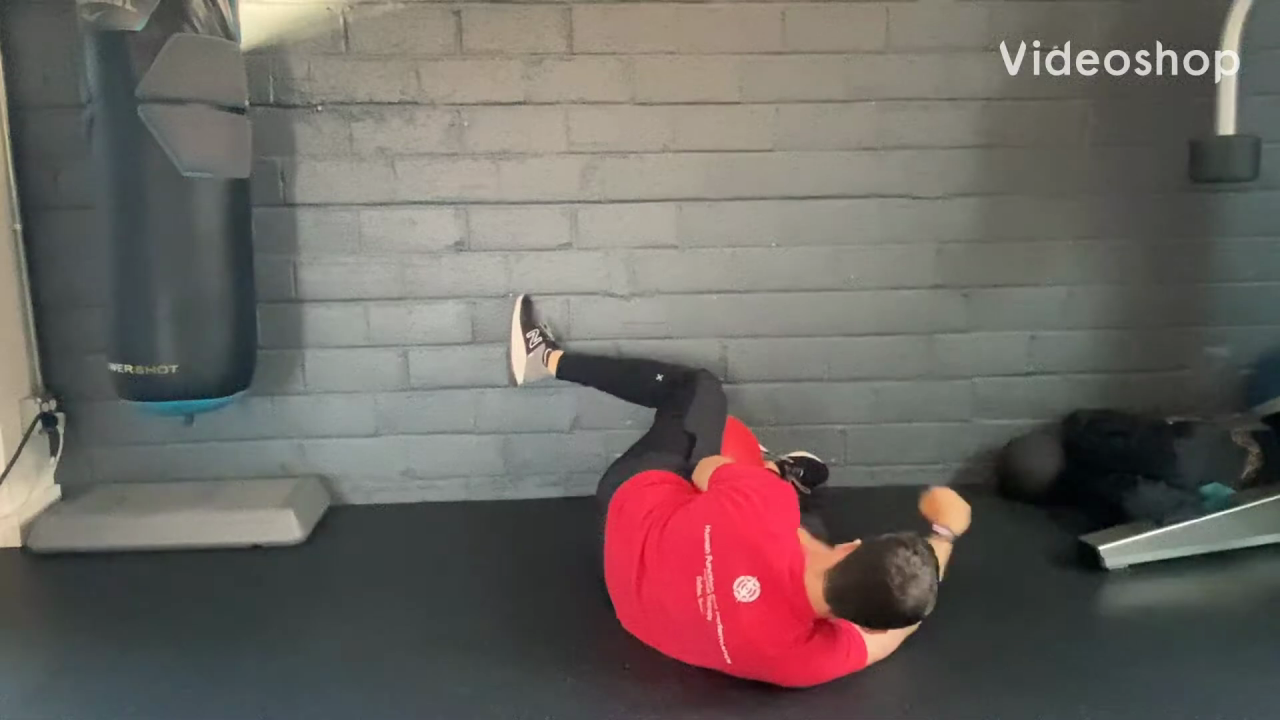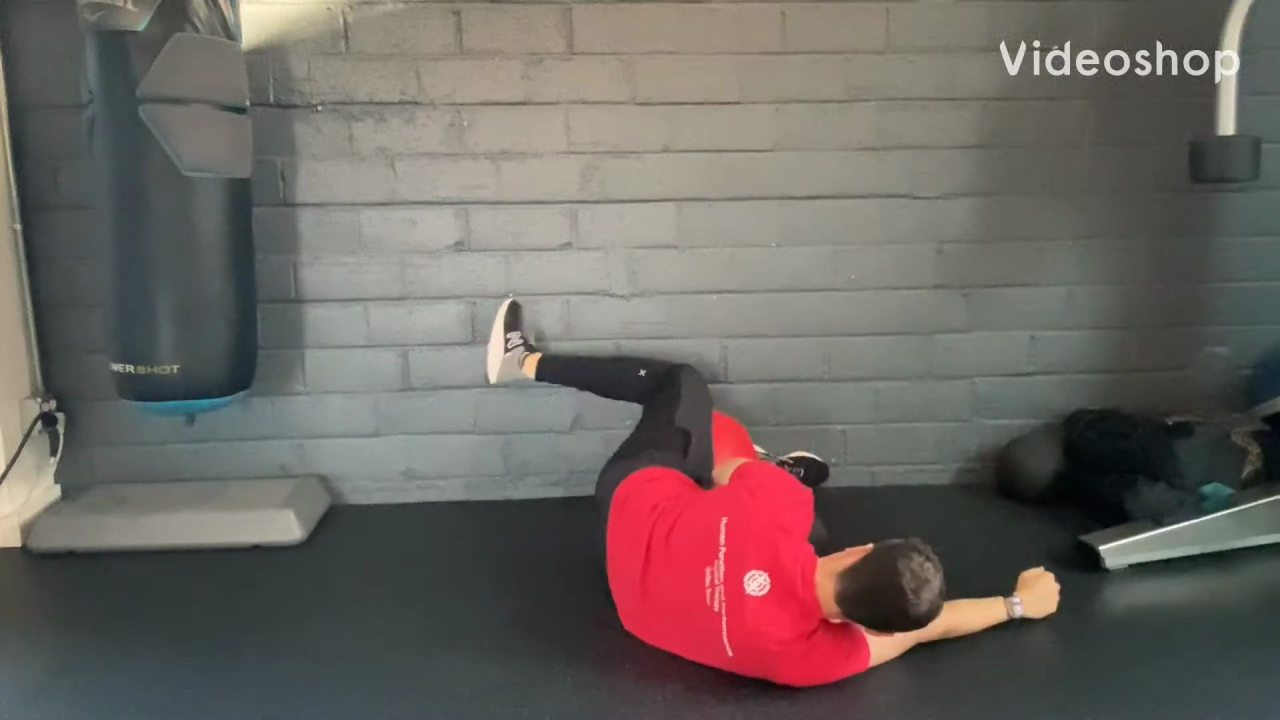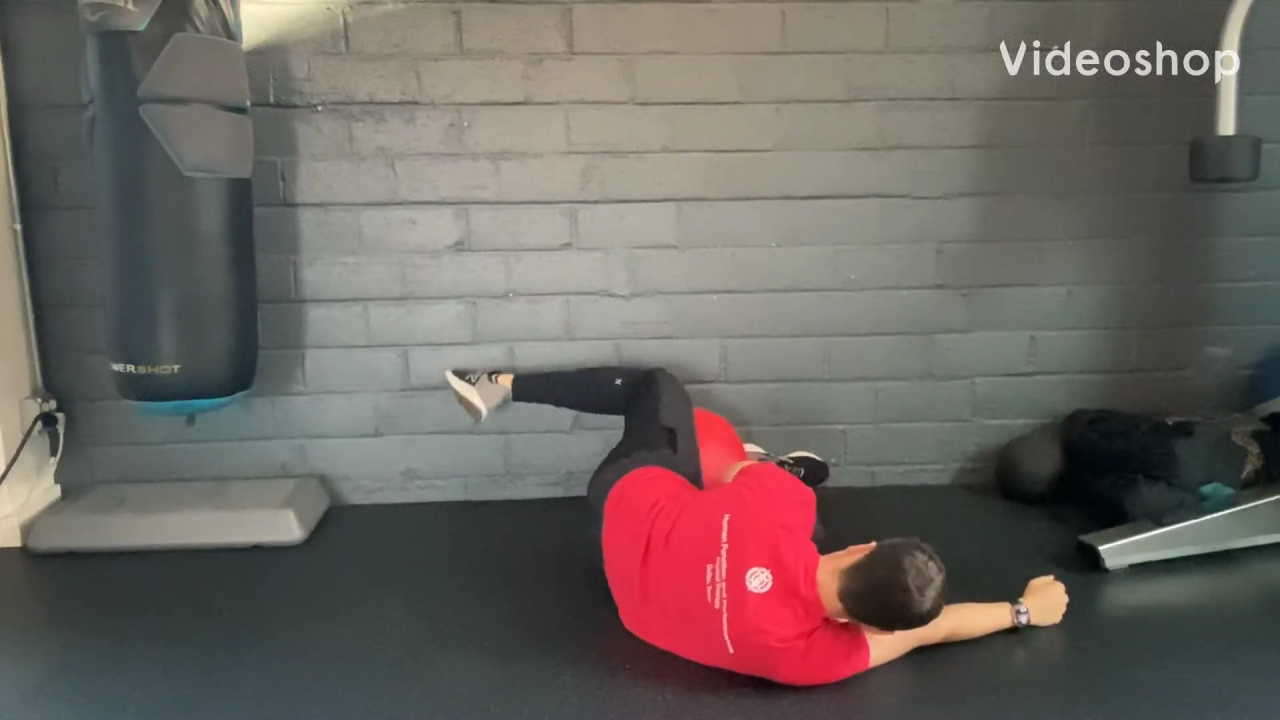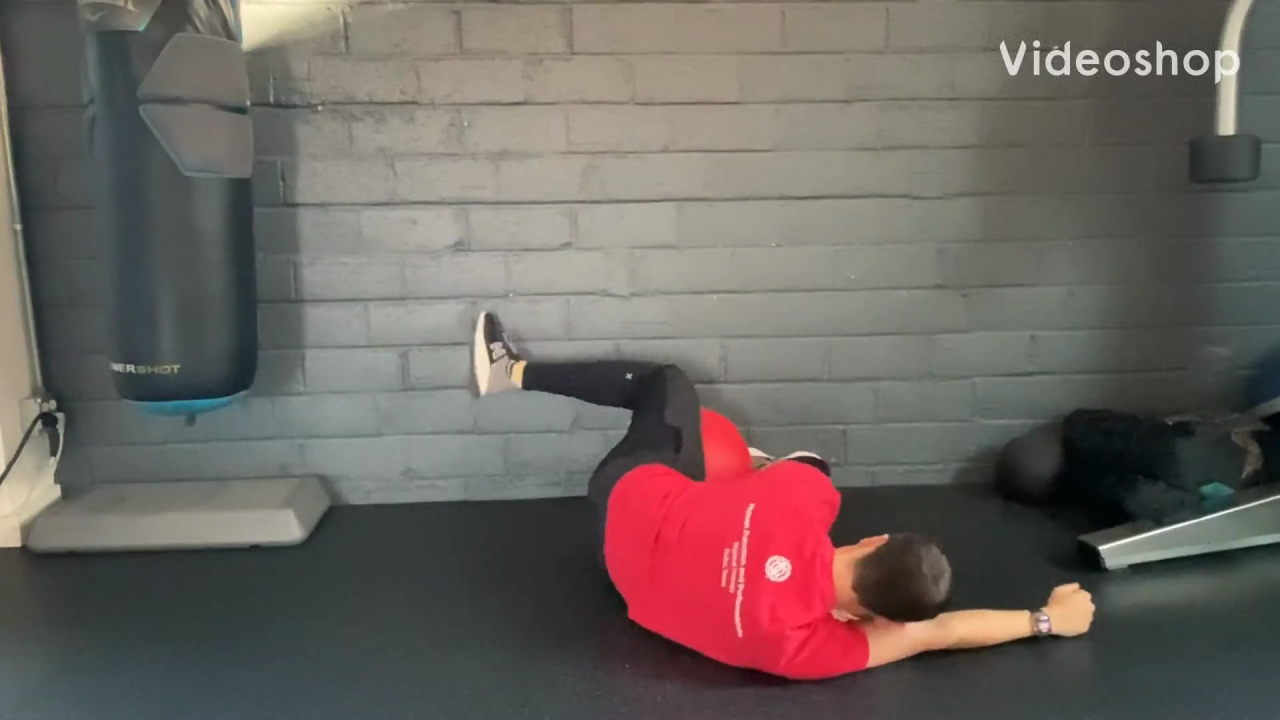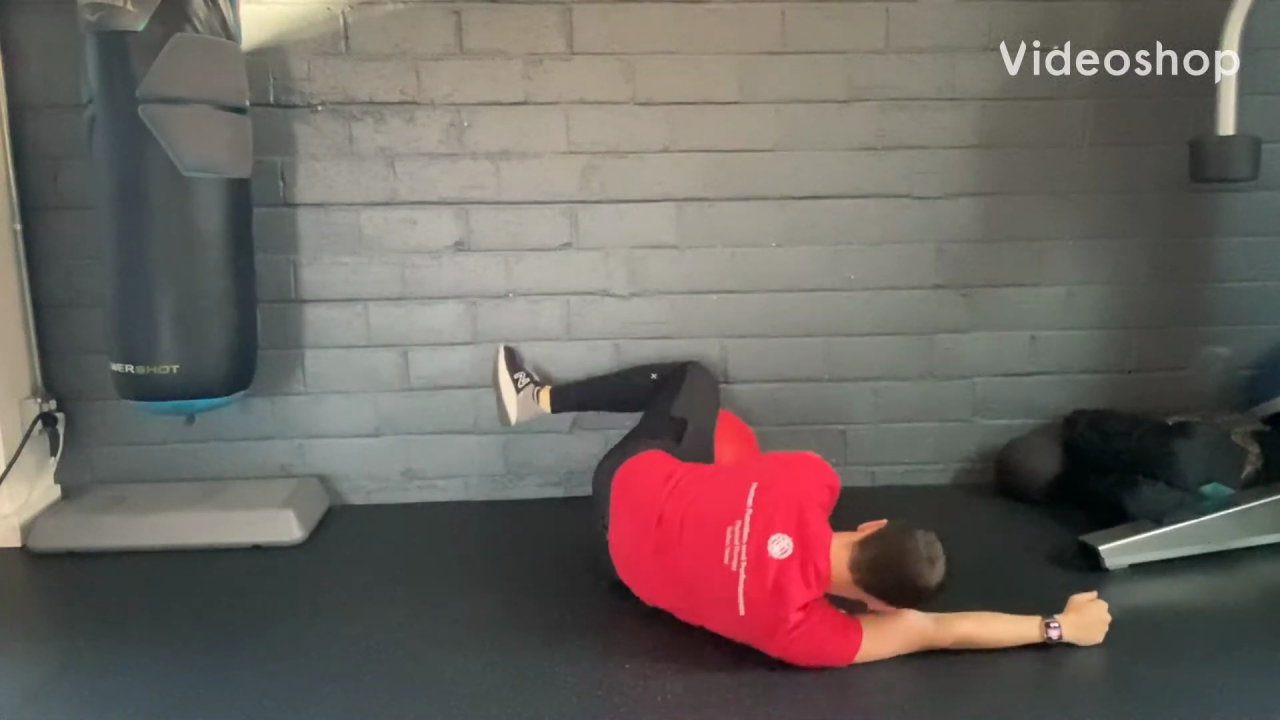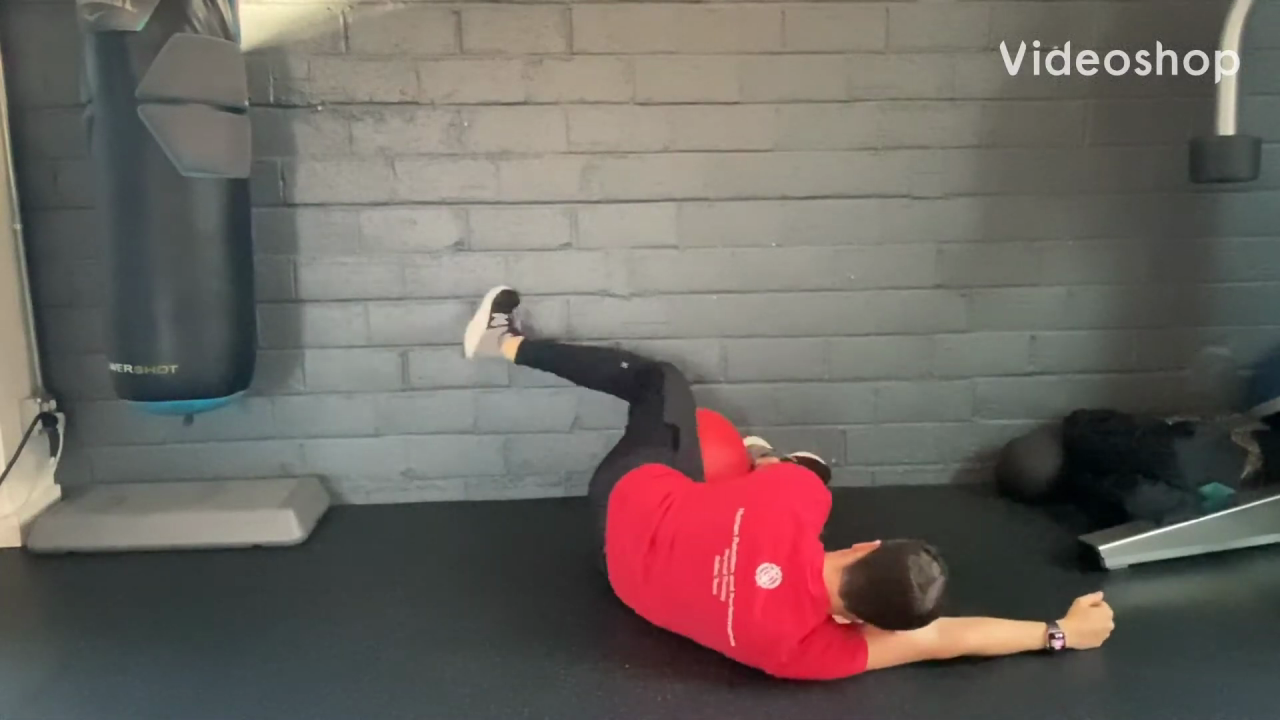
dt=0.4s
person 1, frame 1
left shoulder: (763, 504)
right shoulder: (810, 660)
left elbow: (704, 469)
right elbow: (901, 613)
right wrist: (942, 533)
left knee: (702, 386)
left ankle: (548, 360)
person 1, frame 2
left shoulder: (778, 504)
right shoulder: (803, 657)
left elbow: (725, 470)
right elbow: (923, 627)
right wrist: (1021, 602)
left hip: (636, 494)
left knee: (682, 380)
left ankle: (527, 362)
person 1, frame 3
left shoulder: (781, 501)
right shoulder: (806, 658)
right elbow: (928, 629)
right wrist: (1025, 611)
left hip: (631, 498)
left knee: (659, 386)
left ankle: (500, 386)
person 1, frame 4
left shoulder: (805, 492)
right shoulder: (794, 647)
right elbow: (937, 634)
right wrist: (1048, 619)
left hip: (632, 490)
right hip: (631, 537)
left knee: (667, 381)
left ankle: (511, 372)
person 1, frame 5
left shoulder: (805, 478)
right shoulder: (795, 630)
right elbow: (938, 632)
right wrist: (1060, 626)
left hip: (634, 480)
right hip: (638, 521)
left knee: (693, 378)
left ankle: (539, 398)
person 1, frame 6
left shoulder: (796, 496)
right shoulder: (799, 651)
right elbow: (945, 641)
right wrist: (1062, 632)
left hip: (636, 491)
left knee: (661, 378)
left ankle: (507, 343)
